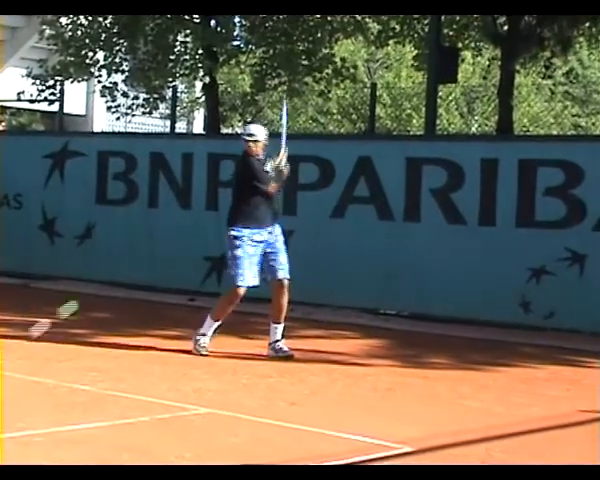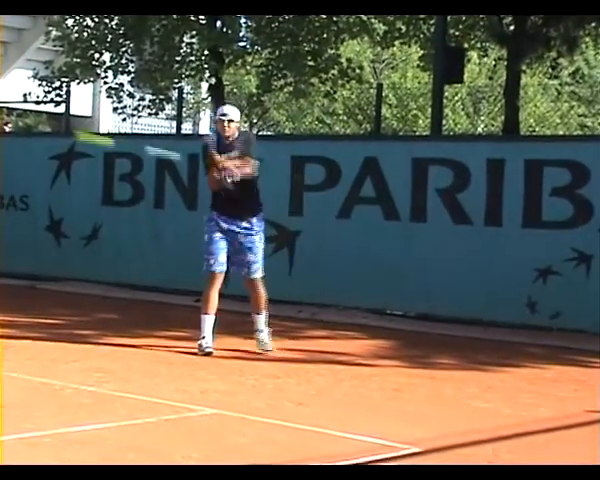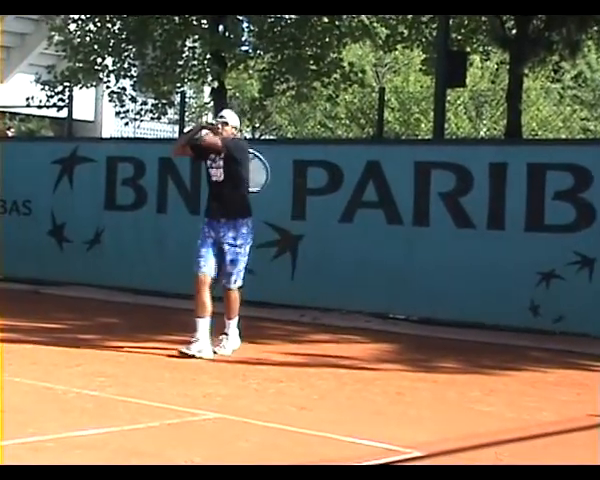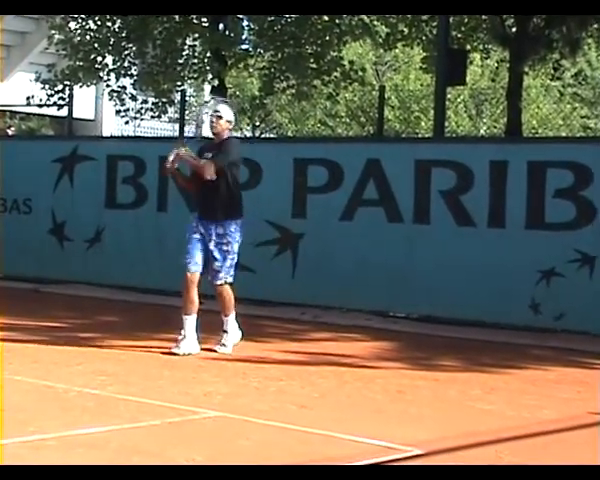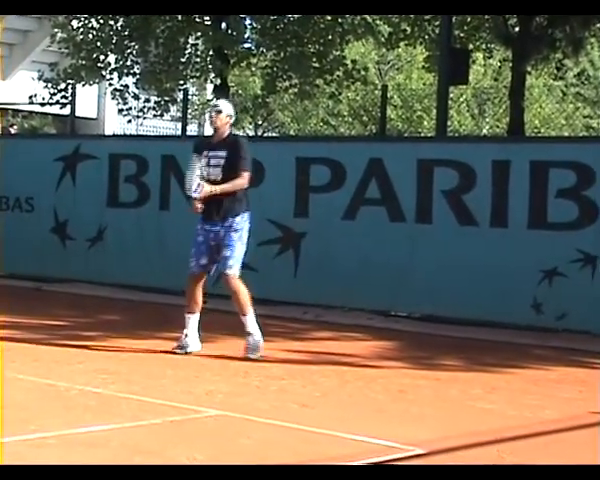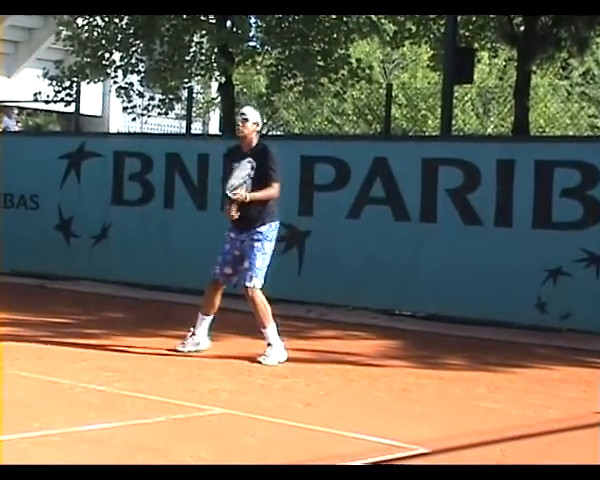
dt=0.3s
person 1, frame 1
left shoulder: (263, 158)
right shoulder: (248, 163)
right elbow: (271, 189)
left wrist: (280, 166)
right wrist: (281, 173)
left hip: (270, 230)
right hip: (244, 233)
left knee: (281, 284)
right knee: (238, 291)
left ankle: (275, 341)
right ankle: (203, 334)
person 1, frame 2
left shoulder: (249, 141)
right shoulder: (212, 147)
left elbow: (251, 169)
right elbow: (214, 184)
left wrist: (227, 163)
right wrist: (217, 169)
left hip: (250, 220)
right hip: (220, 219)
left knee: (254, 278)
right knee: (215, 277)
left ankle: (262, 330)
right ankle: (206, 338)
person 1, frame 3
left shoulder: (239, 146)
right shoulder: (208, 149)
left elbow: (209, 140)
right elbow: (178, 149)
left wrist: (204, 131)
right wrist: (196, 129)
left hip: (237, 224)
right hip: (212, 222)
left knee: (230, 285)
right knee: (203, 279)
left ankle: (231, 335)
right ankle: (201, 341)
person 1, frame 4
left shoulder: (230, 145)
right shoulder: (205, 148)
left elbow: (207, 171)
right elbow: (194, 185)
left wrist: (185, 157)
right wrist: (174, 170)
left hip: (227, 224)
right hip: (202, 221)
left knee: (220, 282)
right knee: (190, 277)
left ankle: (231, 331)
right ankle: (188, 338)
person 1, frame 5
left shoulder: (237, 144)
right shoulder: (201, 146)
left elbow: (243, 181)
right elbow: (198, 184)
left wrist: (214, 189)
right wrist: (196, 198)
left hip: (234, 220)
right hip: (208, 221)
left knee: (230, 277)
right knee: (196, 277)
left ankle: (253, 332)
right ankle: (191, 336)
person 1, frame 6
left shoulder: (266, 153)
right shoulder: (230, 154)
left elbow: (274, 191)
left wrist: (248, 197)
right wrist: (231, 204)
left hip: (262, 228)
right hip: (238, 227)
left knee: (251, 288)
right knee: (218, 283)
left ankle: (275, 346)
right ankle: (198, 336)
